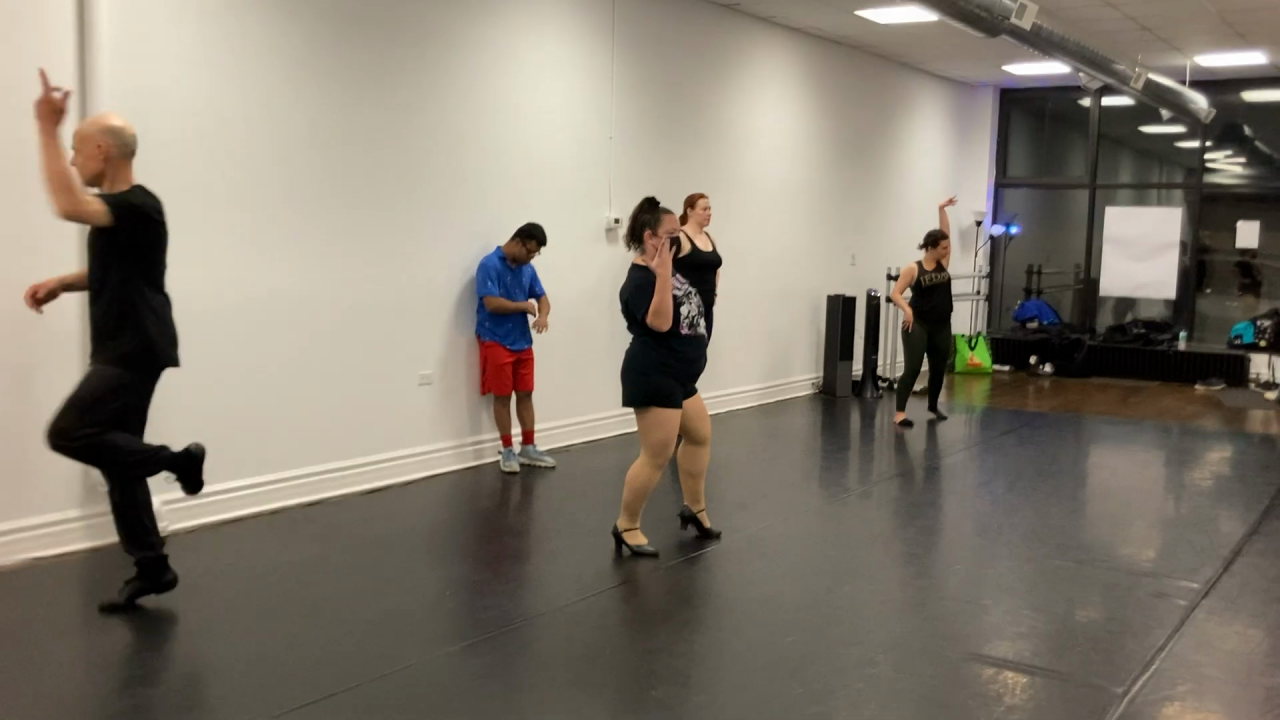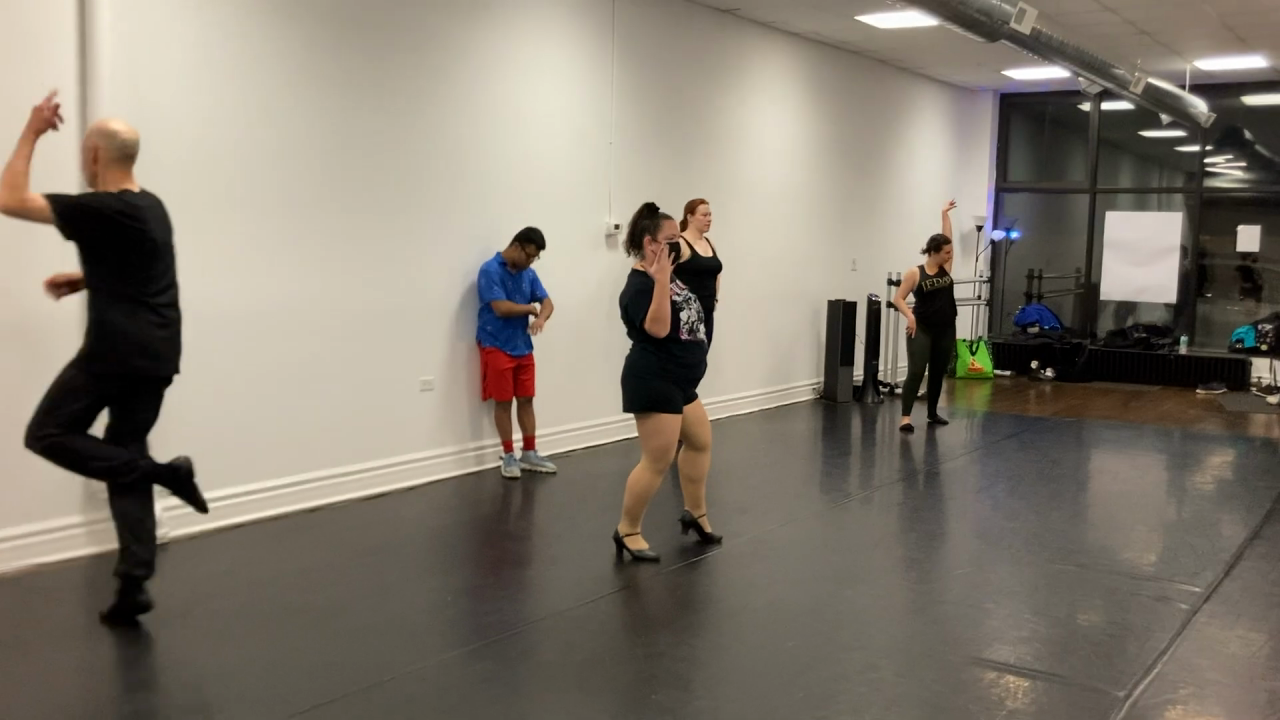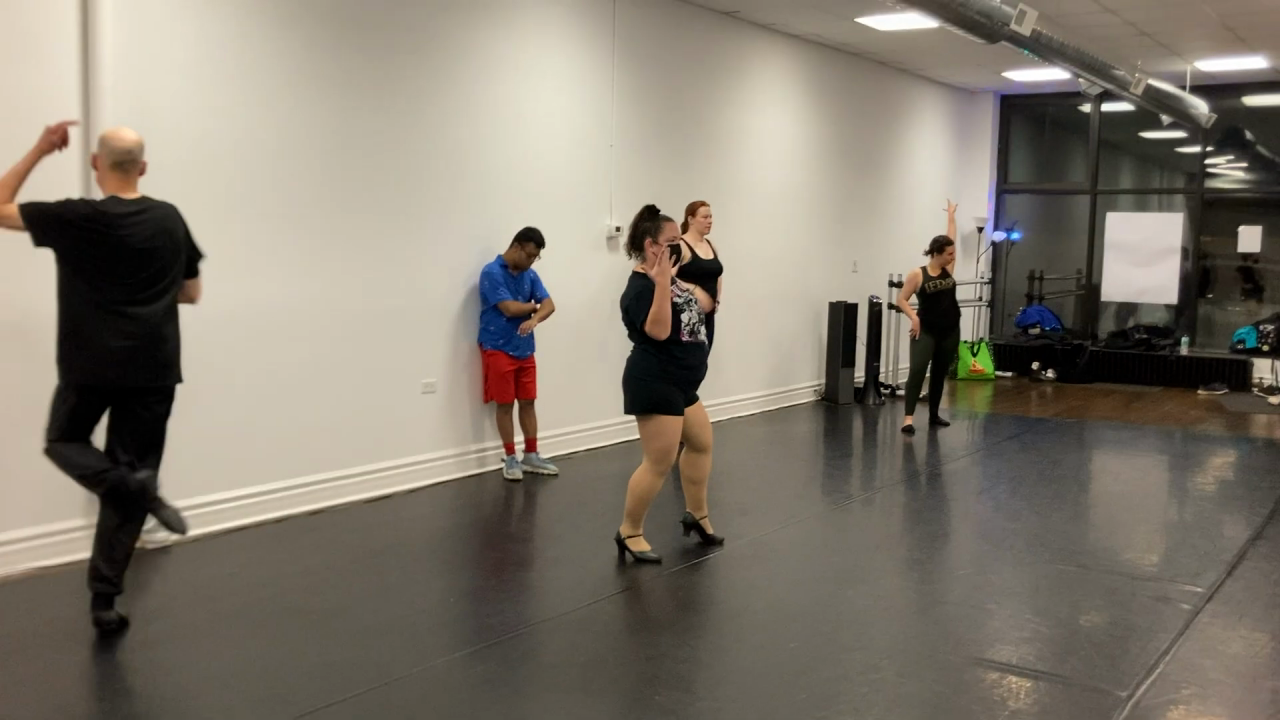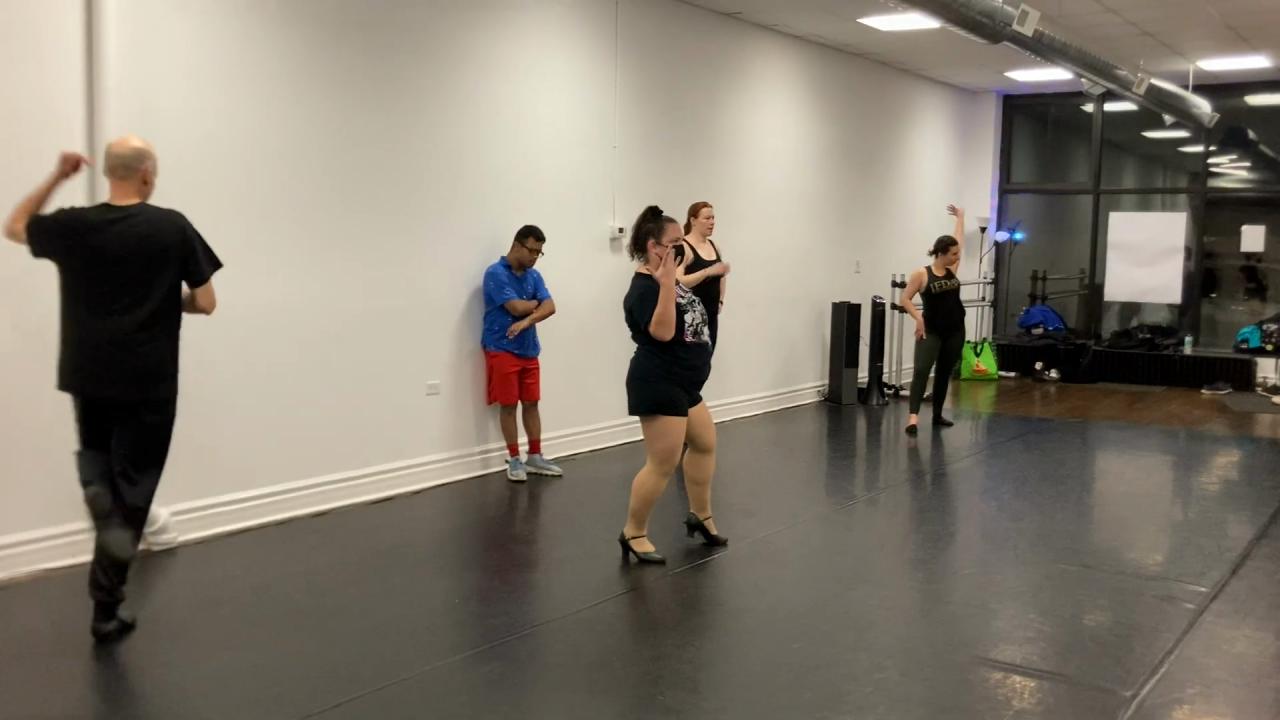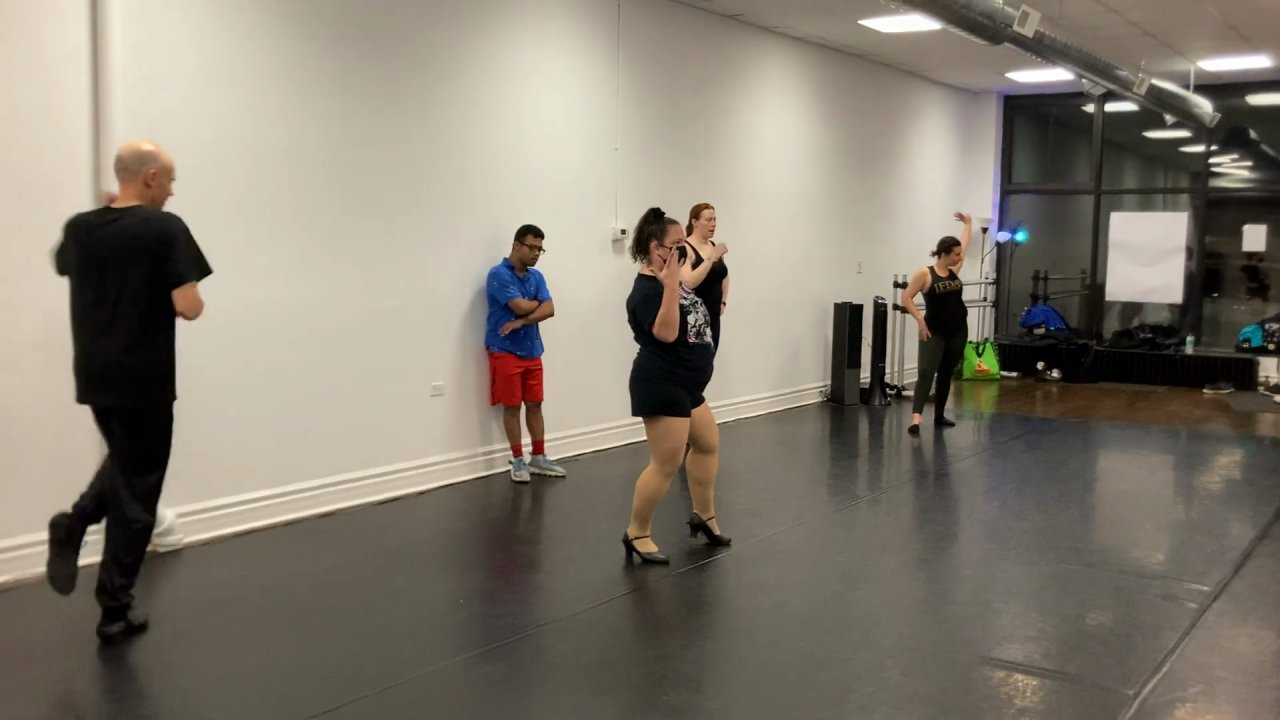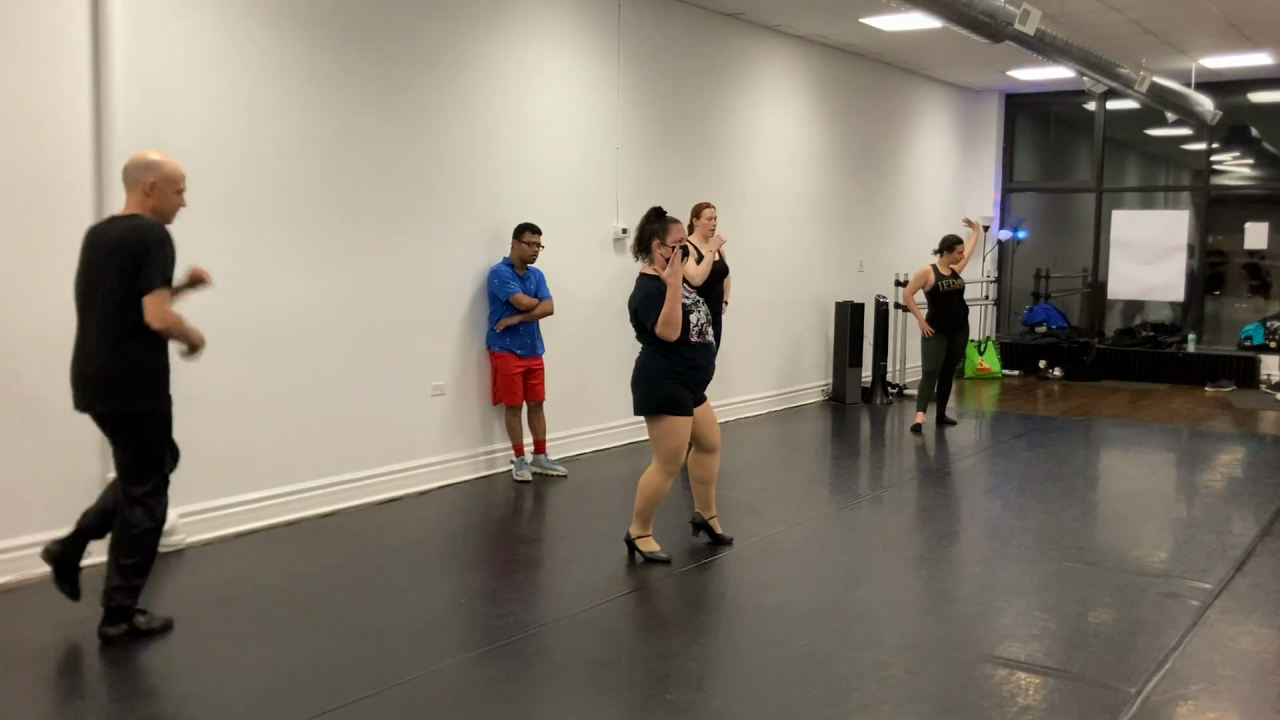
dt=0.1s
person 1, frame 1
left shoulder: (136, 206)
right shoulder: (120, 205)
left elbow: (71, 206)
left wrist: (48, 129)
right wrist: (58, 284)
left hip: (134, 350)
right hip: (131, 347)
left knee: (70, 432)
right knee: (117, 449)
left ankle: (173, 459)
right ankle: (152, 566)
person 1, frame 2
left shoulder: (105, 211)
right shoulder: (150, 207)
right wrist: (84, 278)
left hip: (114, 354)
right hip: (153, 355)
left knee: (45, 435)
right knee: (121, 457)
left ankle: (161, 471)
right ankle: (133, 583)
person 1, frame 3
left shoulder: (76, 218)
right shoulder: (167, 218)
right elbow: (189, 292)
left hip: (90, 366)
right hip: (155, 369)
left knee: (64, 444)
right knee: (130, 464)
right ankle: (104, 599)
person 1, frame 4
left shoulder: (75, 227)
right shoulder: (175, 228)
right elbow: (205, 302)
left wrist: (56, 178)
left hip: (89, 375)
right hip: (151, 380)
left knee: (95, 453)
right knee: (132, 481)
left ankle: (104, 506)
right ankle: (106, 608)
person 1, frame 5
left shoulder: (80, 228)
right shoulder: (167, 228)
left elbow: (63, 263)
right elbow: (189, 308)
right wrist: (184, 297)
left hip: (96, 375)
right hip: (144, 379)
left knee: (128, 462)
right knee: (137, 489)
left ankle: (73, 524)
right ankle: (114, 612)
person 1, frame 6
left shoulder: (99, 235)
right shoulder: (153, 237)
right elbow: (158, 318)
left wrist: (183, 285)
right wrist: (194, 337)
left hip: (95, 382)
right hip: (134, 385)
left knee: (156, 461)
right knee: (144, 492)
left ankle: (74, 543)
right ankle: (118, 614)
person 2, frame 1
left shoulder: (664, 271)
right shoulder: (641, 280)
left elbow: (683, 313)
right elbow: (660, 322)
right wrist: (662, 275)
left hip: (679, 376)
right hip: (653, 377)
left knee: (700, 436)
right knee: (657, 456)
left ankle: (695, 509)
right ankle: (626, 526)
person 2, frame 2
left shoulder: (664, 277)
right shoulder: (640, 286)
left elbow: (683, 318)
right elbow: (658, 328)
right wrist: (661, 281)
left hip: (679, 382)
right hip: (653, 383)
left knee: (700, 442)
right knee: (657, 461)
left ankle: (696, 514)
right ankle: (627, 531)
person 2, frame 3
left shoulder: (664, 278)
right shoulder: (641, 287)
right elbow: (658, 331)
right wrist: (662, 284)
left hip: (680, 383)
right hip: (655, 385)
left knee: (701, 443)
right knee: (659, 463)
left ankle: (697, 515)
right ankle: (629, 532)
person 2, frame 4
left shoulder: (666, 279)
right shoulder: (644, 288)
left elbow: (686, 317)
right elbow: (662, 332)
right wrist: (667, 285)
left hip: (683, 384)
right hip: (659, 386)
left knee: (705, 444)
right knee: (662, 464)
left ankle: (701, 516)
right ankle: (633, 533)
person 2, frame 5
left shoulder: (667, 281)
right shoulder: (647, 290)
right elbow: (666, 333)
right wrist: (671, 286)
left hip: (686, 384)
right hip: (661, 386)
left knee: (708, 445)
right knee: (666, 464)
left ankle: (704, 516)
right ankle: (636, 533)
person 2, frame 6
left shoulder: (669, 280)
right shoulder: (649, 289)
right elbow: (669, 332)
right wrist: (673, 285)
left hip: (688, 384)
right hip: (663, 386)
left knee: (709, 444)
right knee: (668, 464)
left ankle: (706, 516)
right ankle: (639, 533)
person 3, frame 1
left shoulder: (527, 269)
right shoulder: (489, 265)
left elbow: (542, 298)
right elbow: (493, 304)
left wrist: (543, 316)
right wrist: (526, 305)
left hip: (523, 342)
right hip: (496, 342)
left knee: (525, 394)
right knee: (502, 397)
left ankle: (528, 448)
right ankle: (507, 451)
person 3, frame 2
left shoulder: (528, 274)
right shoulder: (490, 270)
left elbow: (546, 301)
right elbow: (501, 308)
left wrist: (541, 318)
right wrist: (529, 308)
left hip: (523, 347)
right hip: (497, 348)
left knee: (526, 400)
right knee: (503, 402)
left ankle: (529, 453)
right ankle: (509, 456)
person 3, frame 3
left shoulder: (531, 276)
right shoulder: (492, 272)
left elbow: (549, 305)
right elbow: (511, 309)
left wrist: (532, 320)
right wrist: (532, 305)
left hip: (525, 349)
right hip: (498, 350)
left knee: (528, 402)
right knee: (505, 404)
left ankle: (531, 456)
right ankle: (510, 459)
person 3, frame 4
left shoulder: (533, 275)
right shoulder: (496, 273)
left elbow: (549, 306)
right elbow: (517, 307)
left wrist: (526, 321)
right wrist: (534, 304)
left hip: (529, 350)
right hip: (502, 351)
left knee: (531, 404)
right knee: (508, 406)
left ankle: (535, 457)
right ankle: (514, 460)
person 3, frame 5
left shoulder: (536, 276)
right shoulder: (499, 274)
left elbow: (549, 310)
right elbow: (521, 306)
left wrist: (520, 322)
right wrist: (536, 305)
left hip: (532, 351)
right hip: (505, 352)
left knee: (535, 405)
right knee: (511, 407)
left ankle: (538, 458)
right ankle: (518, 461)
person 3, frame 6
left shoulder: (536, 275)
right shoulder: (499, 273)
left elbow: (548, 308)
right elbow: (522, 302)
left wrist: (518, 318)
right wrist: (536, 302)
left hip: (533, 350)
right hip: (506, 351)
left knee: (536, 404)
right knee: (513, 407)
left ankle: (540, 457)
right ankle: (520, 460)
person 4, frame 1
left shoulder: (943, 263)
right shoulder: (912, 269)
left elbow: (945, 234)
right elbow: (895, 293)
left wrist: (942, 210)
right wrist: (907, 309)
left hip: (941, 325)
right hip: (918, 324)
left knee: (939, 368)
right knee: (912, 368)
left ankle: (933, 406)
right ankle: (900, 412)
person 4, frame 2
left shoulder: (946, 268)
right shoulder: (914, 273)
left elbow: (947, 238)
right elbow: (898, 299)
left wrist: (944, 214)
right wrist: (909, 316)
left hip: (946, 331)
right hip: (922, 330)
left knee: (938, 373)
right knee: (916, 373)
left ankle: (932, 413)
right ankle: (905, 417)
person 4, frame 3
left shoulder: (948, 270)
right shoulder: (917, 274)
left elbow: (951, 239)
right elbow: (901, 300)
left wrist: (951, 216)
right wrist: (913, 318)
left hip: (950, 332)
right hip: (926, 331)
left knee: (940, 374)
right knee: (917, 372)
left ankle: (934, 414)
right ankle: (909, 417)
person 4, frame 4
left shoulder: (952, 270)
right shoulder: (922, 274)
left elbow: (958, 240)
right elbow: (905, 298)
left wrist: (960, 218)
right wrist: (918, 318)
left hip: (955, 332)
right hip: (931, 332)
left knee: (944, 374)
right knee: (921, 371)
left ankle: (937, 415)
right ankle: (913, 416)
person 4, frame 5
left shoulder: (953, 271)
right shoulder: (925, 274)
left elbow: (964, 247)
right elbow: (907, 298)
left wrist: (968, 225)
right wrist: (920, 322)
left hip: (957, 331)
right hip: (934, 332)
left knee: (946, 374)
right knee: (926, 372)
left ankle: (939, 415)
right ankle: (916, 417)
person 4, frame 6
left shoulder: (956, 270)
right shoulder: (927, 272)
left elbow: (969, 250)
right elbow: (907, 294)
left wrist: (976, 231)
right wrist: (920, 319)
left hip: (959, 330)
right hip: (936, 331)
left knee: (948, 373)
right knee: (930, 371)
left ankle: (941, 414)
right ankle: (920, 416)
